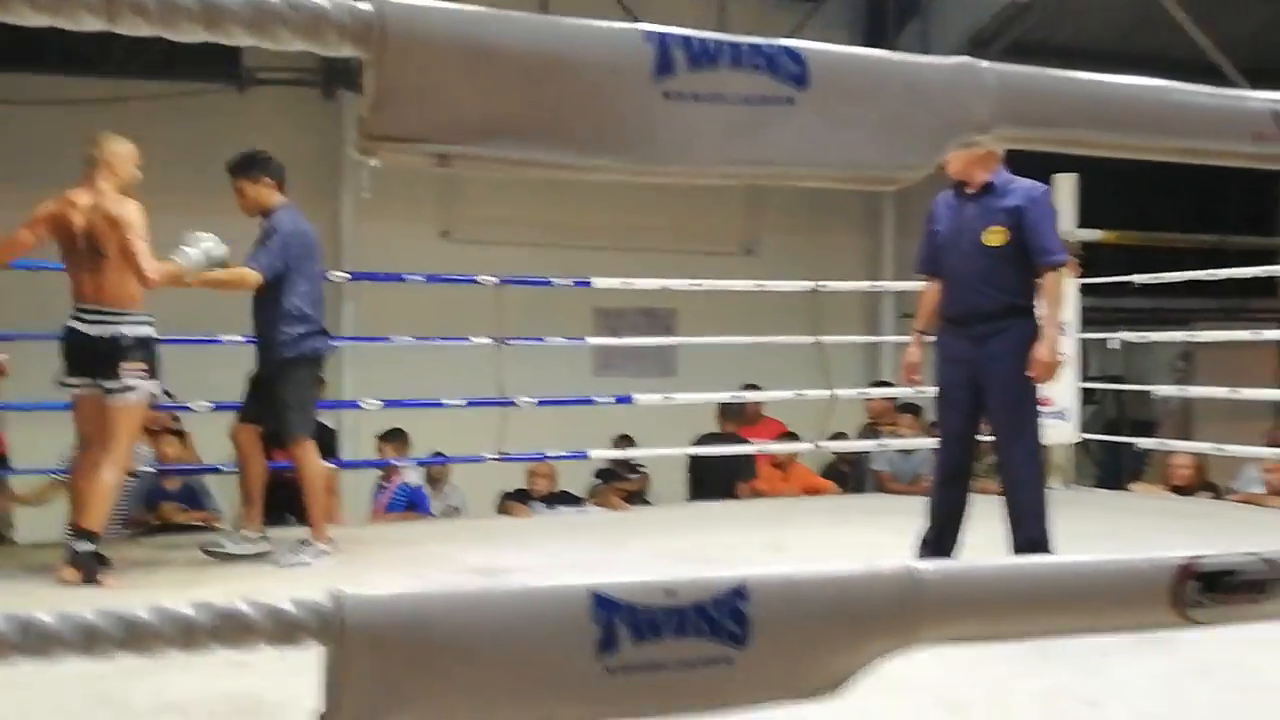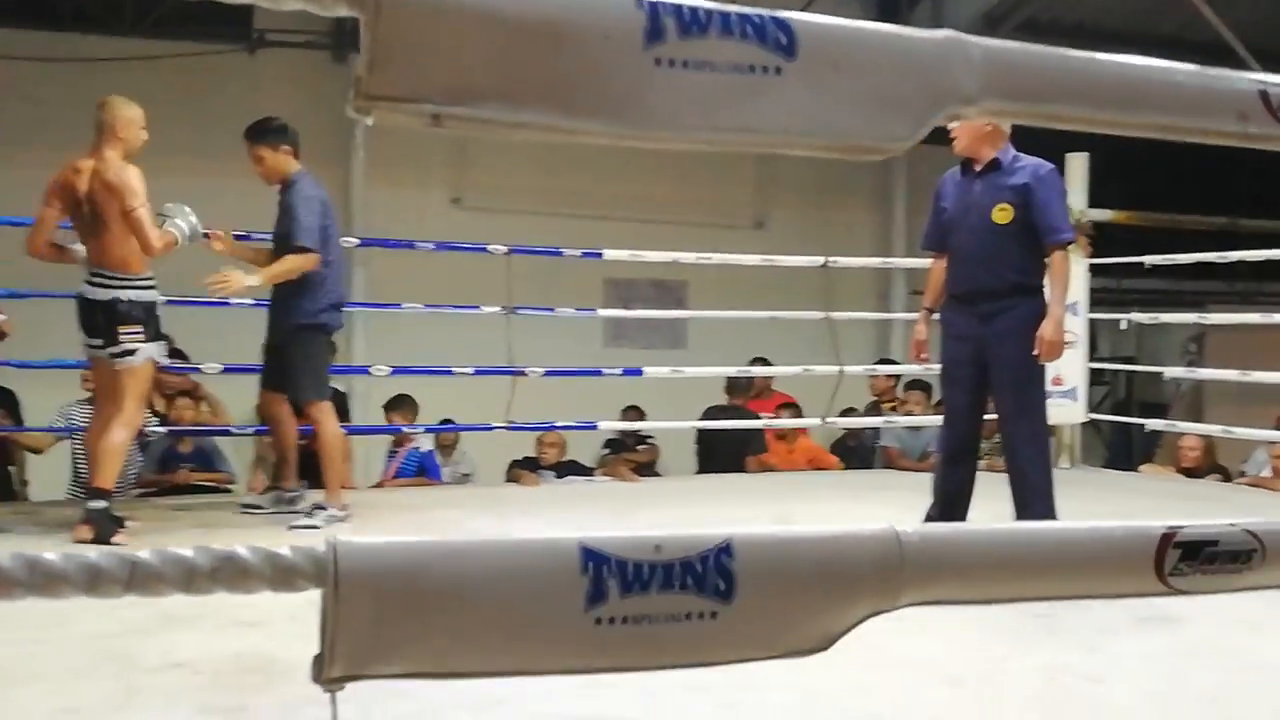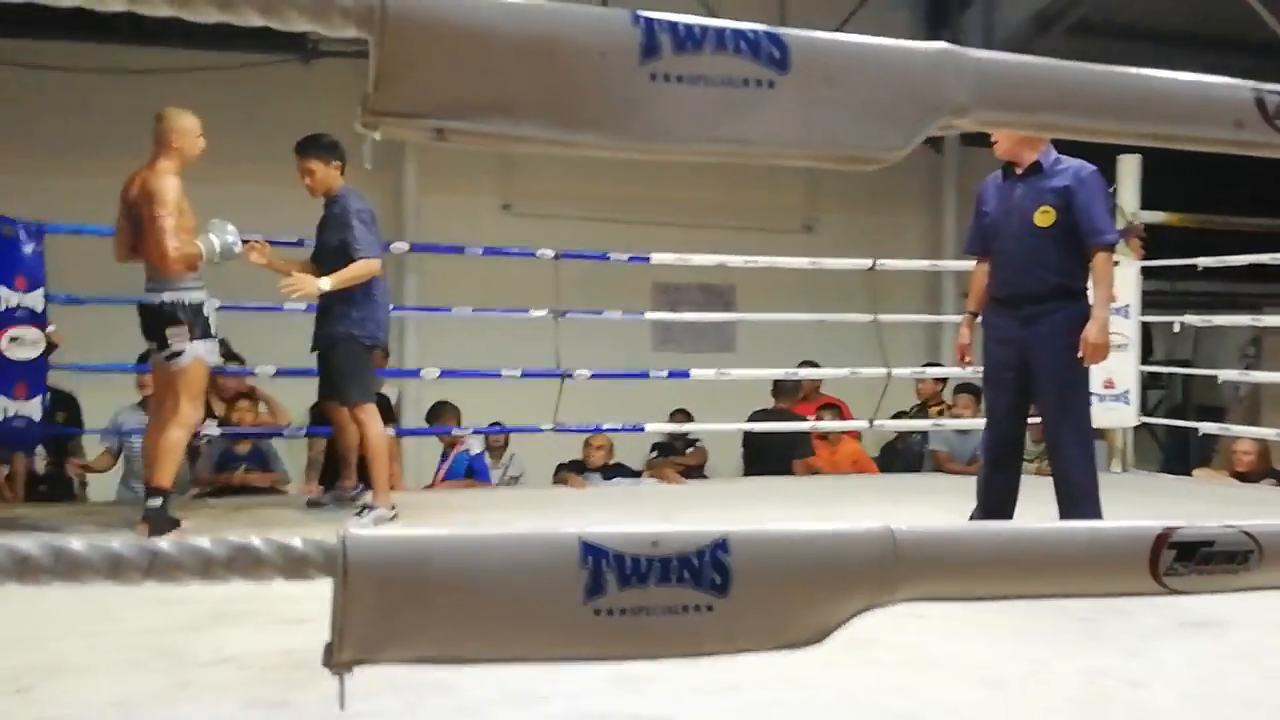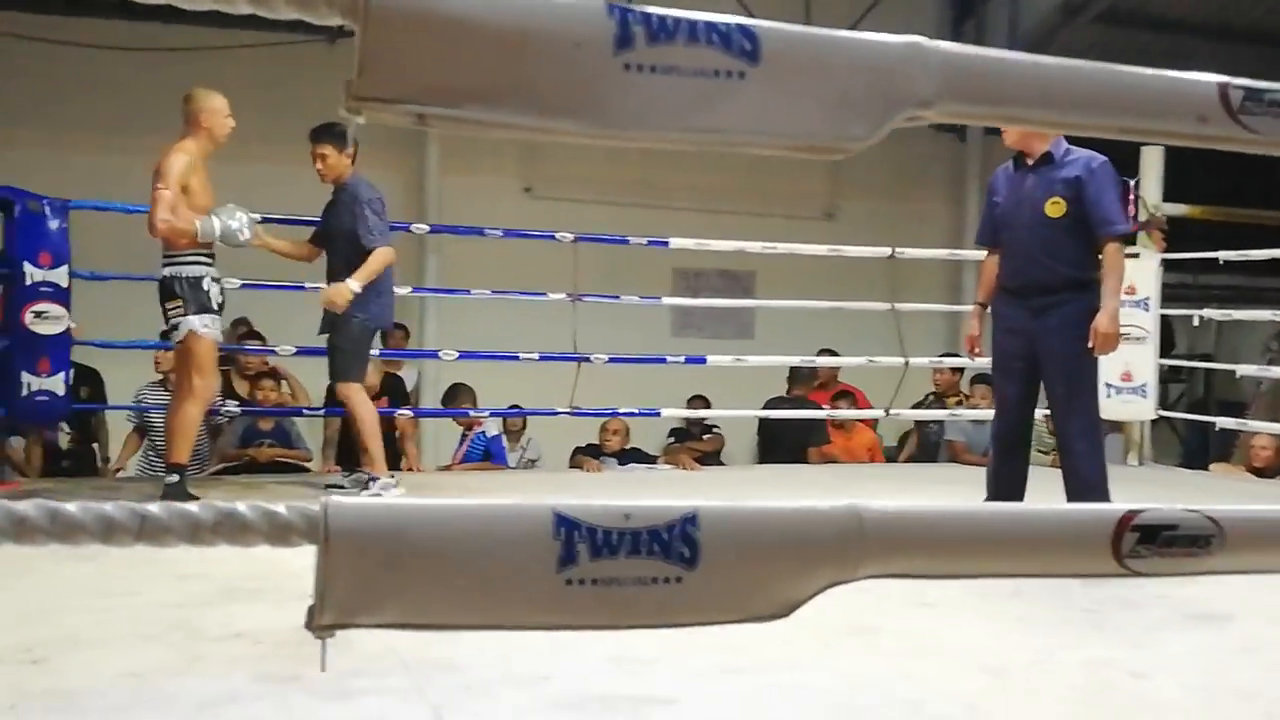
dt=0.2s
person 1, frame 1
left shoulder: (58, 208)
right shoulder: (123, 208)
right elbow: (150, 276)
right wrist: (194, 255)
left hip: (81, 332)
right hip: (125, 335)
left knee: (89, 449)
right knee: (116, 453)
person 1, frame 2
left shoulder: (67, 177)
right shoulder: (124, 175)
left elbow: (39, 246)
right elbow: (152, 243)
right wrist: (181, 228)
left hip: (95, 295)
right hip: (131, 299)
left knee: (105, 409)
right knee: (129, 414)
left ankle: (97, 508)
right ankle: (94, 514)
person 1, frame 3
left shoulder: (135, 183)
right shoulder: (166, 183)
left elbow: (123, 250)
right elbow: (173, 254)
right wrist: (213, 245)
left hip: (158, 300)
right hip: (180, 302)
left knee: (164, 411)
right knee: (187, 413)
left ankle: (155, 508)
right ankle: (153, 512)
person 1, frame 4
left shoulder: (188, 161)
right shoulder: (178, 159)
right elbow: (161, 224)
left wrist: (220, 225)
right wrist: (215, 227)
left hip: (193, 276)
right hip: (188, 277)
left knee: (186, 388)
right knee: (202, 387)
left ankle: (174, 481)
right ankle: (173, 486)
person 2, frame 1
left shoulder: (283, 227)
right shoulder: (286, 225)
left elbow: (251, 278)
left wrist: (197, 277)
right wrist: (222, 265)
left hip: (296, 351)
right hip: (280, 352)
left knee: (298, 442)
right knee: (245, 432)
person 2, frame 2
left shoulder: (305, 194)
right shoulder: (295, 194)
left elbow: (307, 257)
left wrist: (252, 279)
right wrist: (236, 249)
left hip: (310, 318)
right hip: (291, 317)
left knee: (316, 406)
right knee: (273, 399)
right ankle: (289, 486)
person 2, frame 3
left shoulder: (352, 208)
right shoulder: (332, 212)
left elbow: (371, 264)
right elbow: (317, 268)
left wrist: (323, 285)
right wrist: (273, 261)
left hip: (356, 324)
right hip: (336, 324)
left knee: (361, 408)
right knee: (336, 407)
left ankle: (382, 502)
right ankle: (349, 483)
person 2, frame 4
left shoulder: (363, 196)
right shoulder: (336, 202)
left elbow: (385, 252)
right elbow: (311, 250)
left wrist: (351, 285)
right wrist: (268, 243)
left hip: (362, 307)
right hip: (347, 309)
left knee: (348, 386)
right knee: (347, 388)
left ankle: (382, 476)
right ankle: (366, 469)
person 3, frame 1
left shoulder: (1027, 197)
right shoulder: (942, 207)
left elbow: (1050, 271)
left wrist: (1048, 336)
right wrist: (918, 337)
left hip: (1008, 339)
right hip: (955, 342)
left knee: (1018, 455)
right knee: (952, 454)
left ankle: (1033, 558)
right ankle: (935, 553)
person 3, frame 2
left shoulder: (1035, 175)
right shoulder: (949, 184)
left elbow: (1057, 250)
left wrist: (1055, 315)
right wrist: (925, 315)
left hip: (1015, 318)
right hip: (960, 320)
left knee: (1024, 434)
right knee: (956, 433)
right ankle: (942, 525)
person 3, frame 3
left shoulder: (1077, 177)
right shoulder: (991, 188)
left elbow: (1101, 252)
left wrist: (1099, 317)
right wrist: (969, 319)
left hip: (1058, 321)
right hip: (1002, 323)
left knee: (1068, 436)
right knee: (1000, 435)
right ankle: (988, 525)
person 3, frame 4
left shoulder: (1088, 168)
right shoulder: (1002, 178)
left elbow: (1112, 243)
left wrist: (1109, 307)
right wrist: (979, 309)
left hip: (1068, 312)
right hip: (1011, 314)
left knee: (1077, 429)
right knee: (1008, 427)
